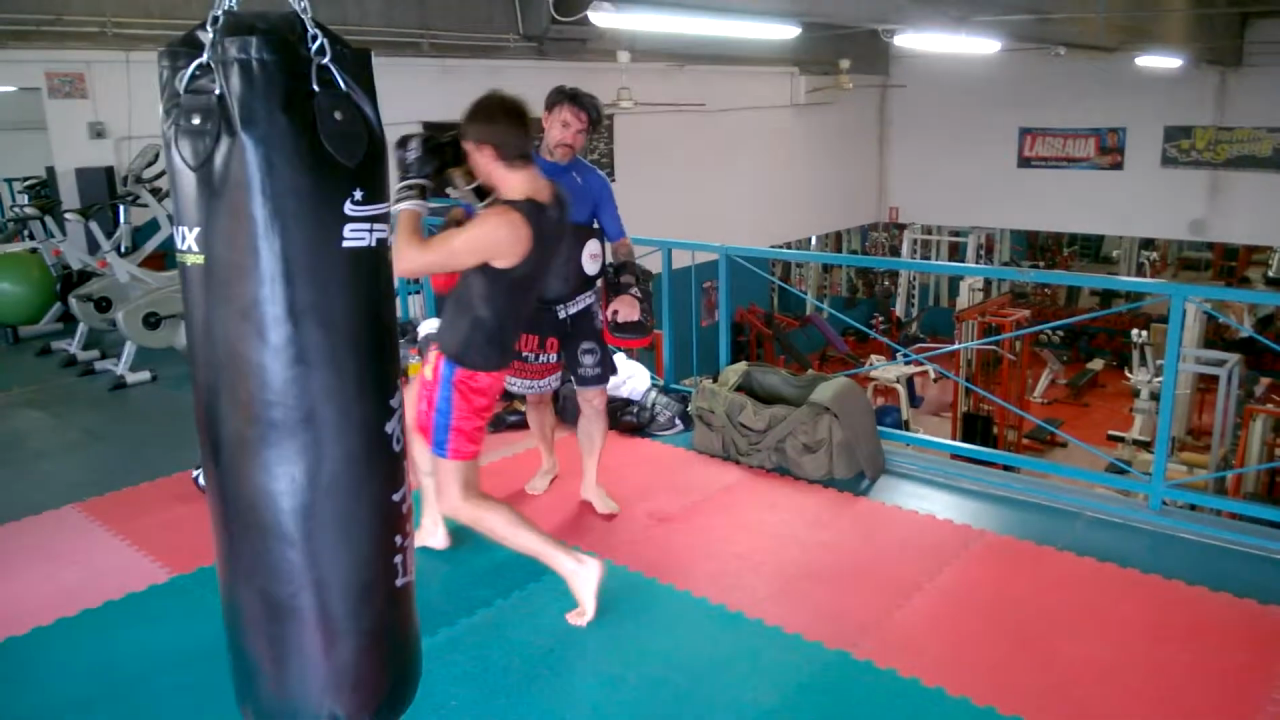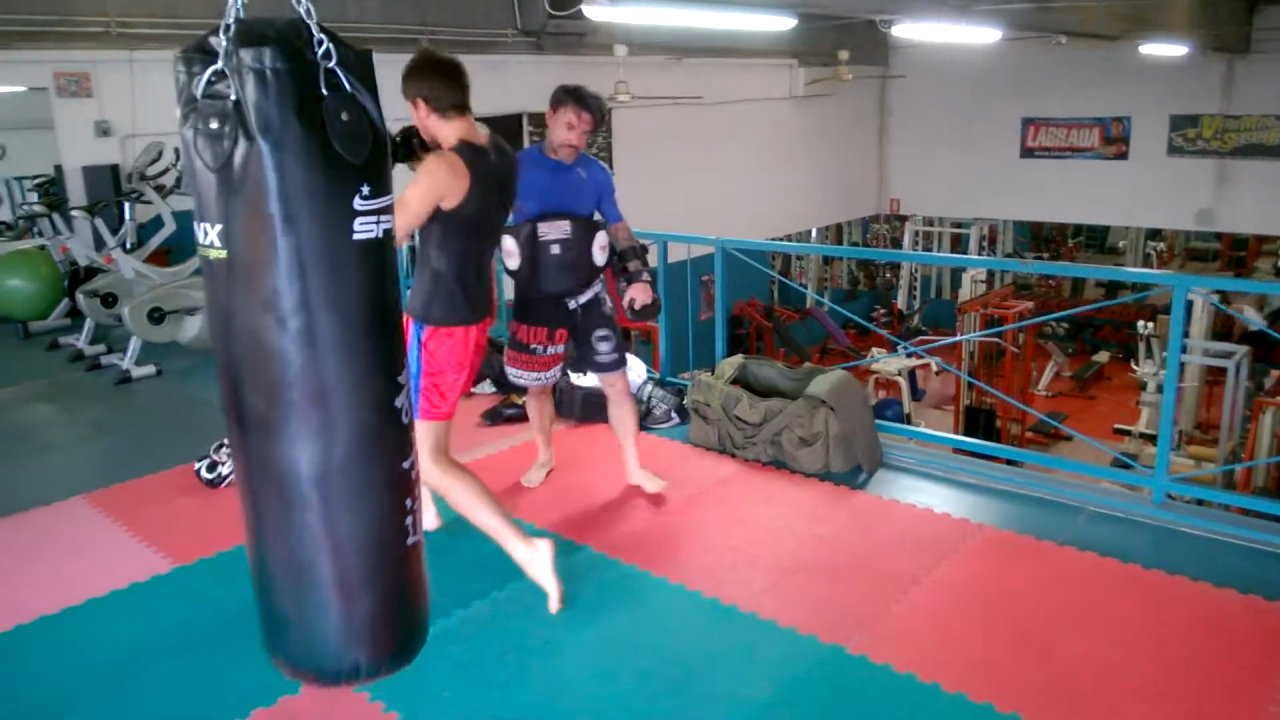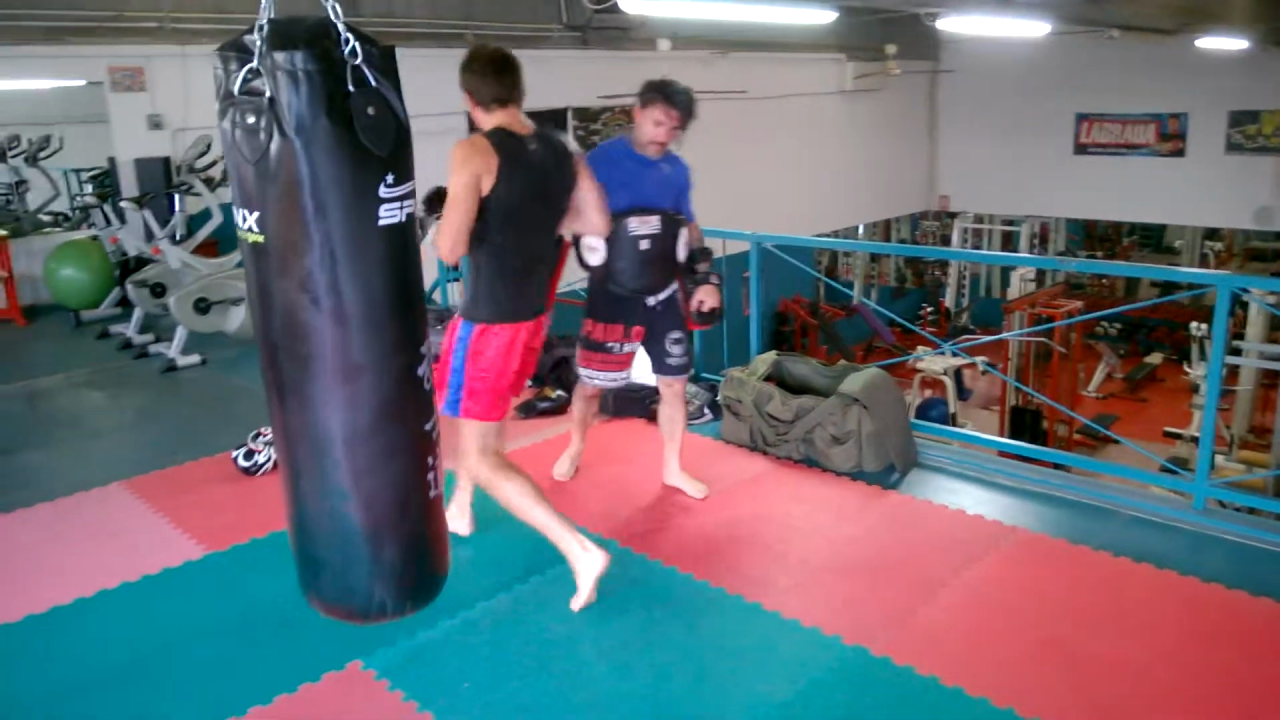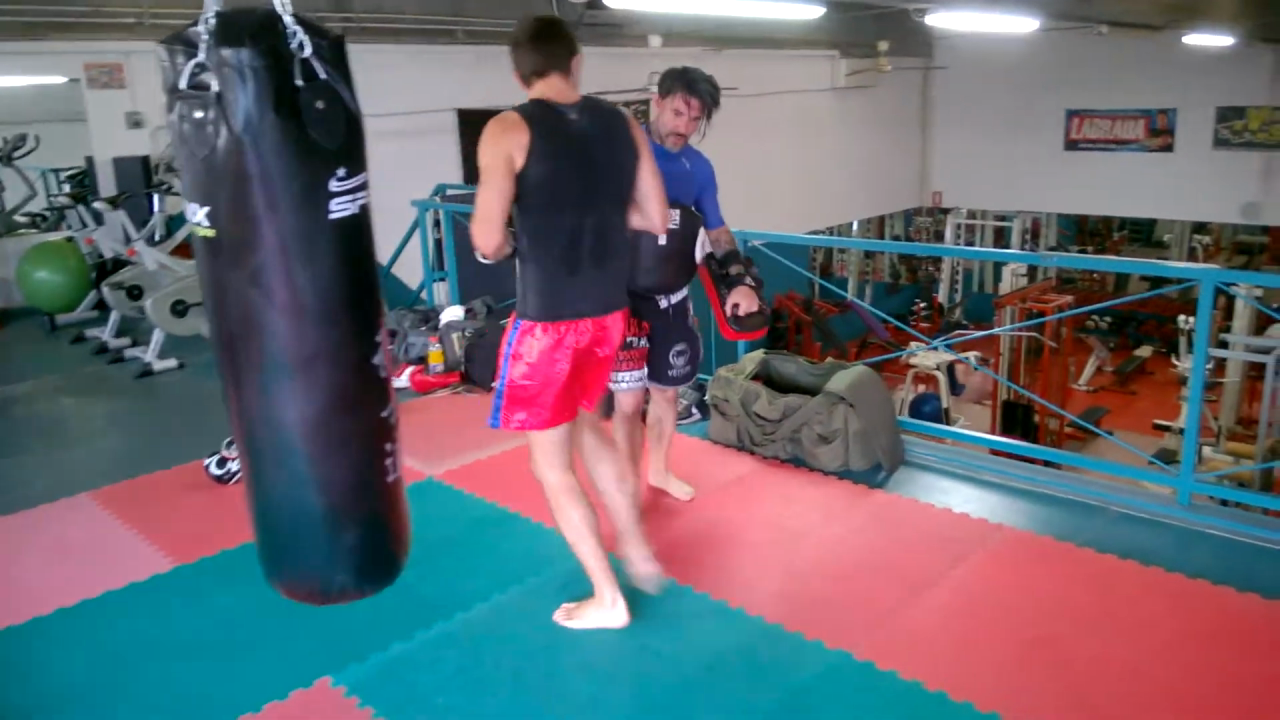
dt=0.3s
person 1, frame 1
left shoulder: (501, 224)
right shoulder: (550, 198)
left elbow: (406, 263)
left wrist: (410, 189)
left hip: (467, 364)
right hip: (480, 350)
left knee: (459, 497)
right knee: (416, 418)
left ankle: (572, 565)
right ankle: (430, 526)
person 1, frame 2
left shoulder: (443, 168)
right shoulder: (501, 156)
left elbow: (386, 237)
left hip: (438, 325)
right hip: (473, 315)
left knee: (432, 458)
right knee: (410, 412)
left ankle: (524, 548)
right ankle: (419, 506)
person 1, frame 3
left shoulder: (476, 154)
right shoulder: (562, 151)
left elbow: (449, 251)
right elbow: (598, 224)
left wrist: (440, 221)
left hip: (490, 322)
right hip: (535, 317)
left knee: (484, 455)
right knee: (481, 423)
left ankle: (583, 552)
right ankle: (458, 507)
person 1, frame 4
left shoulder: (508, 131)
right shoulder: (623, 124)
left elbow: (487, 243)
right elbow: (655, 221)
left wrist: (506, 238)
left hip: (545, 322)
right hip: (609, 315)
left knee: (553, 466)
right knee: (587, 430)
left ankle: (607, 599)
right ankle: (636, 547)
person 2, frame 1
left shoulder: (594, 182)
left elbow: (619, 242)
left wrist: (629, 291)
left hip: (580, 306)
right hip: (530, 307)
left knee: (594, 399)
right knee: (536, 396)
left ankle: (590, 483)
right ankle: (548, 464)
person 2, frame 2
left shoulder: (596, 174)
right shoulder: (515, 170)
left elbow: (618, 228)
left wrist: (639, 276)
left hip: (588, 296)
right hip: (535, 300)
left knee: (616, 383)
right knee: (538, 386)
left ankle: (633, 467)
right ankle: (545, 456)
person 2, frame 3
left shoulder: (677, 171)
right shoulder: (599, 163)
left elbow: (688, 226)
left wrist: (706, 277)
left hip: (663, 295)
right hip: (610, 296)
left knee: (674, 388)
right knee: (591, 386)
left ankle: (672, 469)
right ankle: (575, 448)
person 2, frame 4
left shoulder: (698, 167)
left elbow: (717, 231)
left wrist: (741, 281)
left hip: (672, 297)
right hip: (624, 296)
left knee: (666, 393)
right knee: (629, 401)
left ankle: (659, 470)
right ankle: (630, 483)
